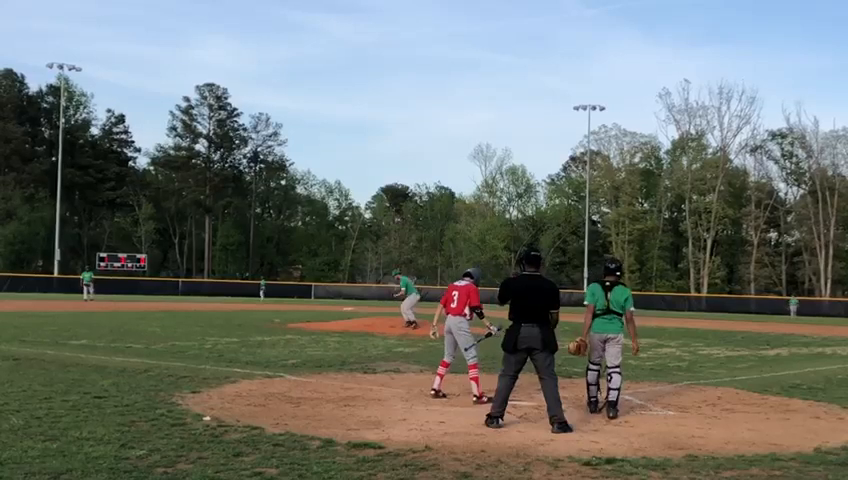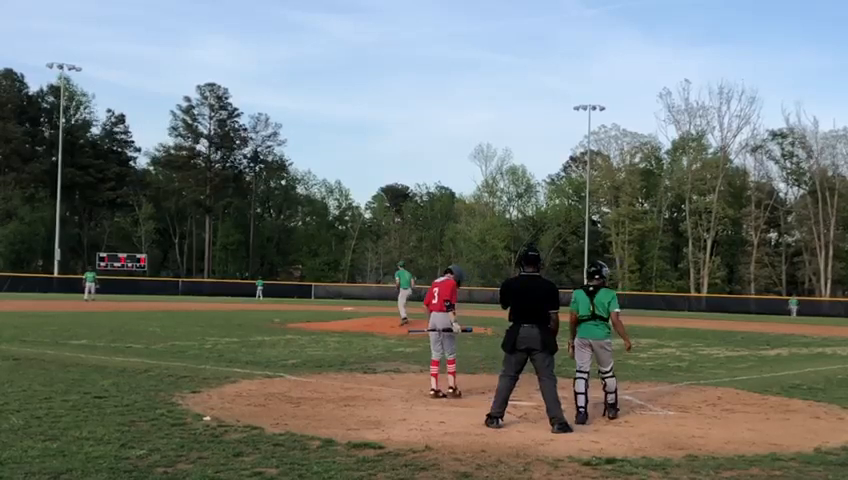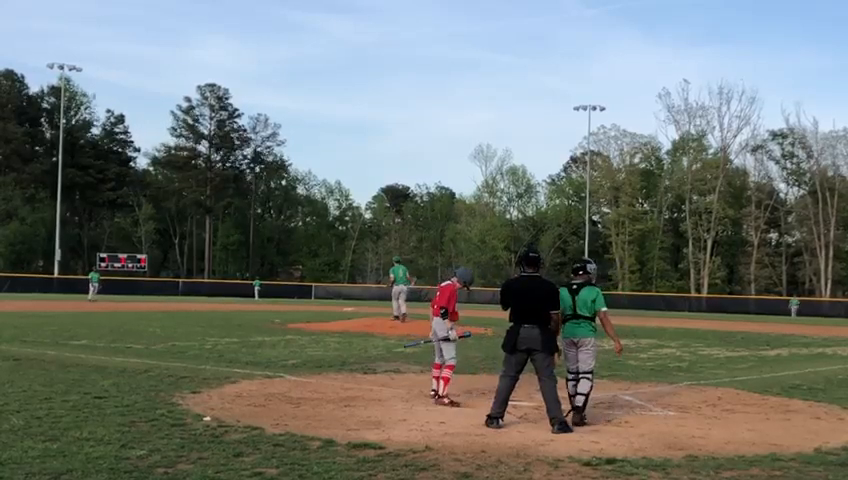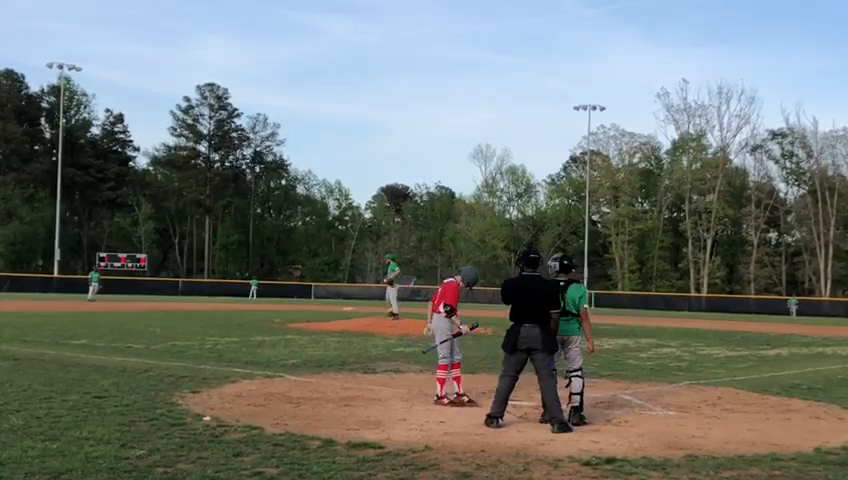
dt=0.7s
person 1, frame 1
left shoulder: (511, 283)
right shoulder: (550, 286)
left elbow: (501, 301)
right elbow: (555, 317)
left hip: (517, 333)
right hip: (541, 334)
left knee: (507, 375)
right knee: (548, 378)
left ankle: (495, 417)
right ankle: (557, 421)
person 1, frame 2
left shoulder: (510, 284)
right shoulder: (549, 287)
left elbow: (504, 306)
right elbow: (554, 318)
right wrist: (551, 339)
left hip: (517, 334)
right hip: (540, 335)
left knee: (508, 376)
right knee: (547, 379)
left ankle: (495, 417)
right ankle: (557, 422)
person 1, frame 3
left shoulder: (510, 285)
right shoulder: (549, 287)
left elbow: (504, 307)
right elbow: (555, 319)
right wrist: (552, 339)
left hip: (518, 334)
right hip: (541, 335)
left knee: (508, 376)
right knee: (547, 379)
left ankle: (495, 417)
right ankle: (557, 422)
person 1, frame 4
left shoulder: (510, 284)
right shoulder: (549, 286)
right elbow: (554, 317)
right wrist: (551, 338)
left hip: (518, 334)
right hip: (541, 335)
left knee: (508, 376)
right knee: (547, 378)
left ankle: (494, 417)
right ankle: (557, 421)
person 2, frame 1
left shoulder: (593, 287)
right shoulder: (625, 291)
left elbow: (589, 312)
right elbow: (629, 318)
left wrist: (584, 335)
right wrist: (634, 341)
left hip: (597, 331)
right hip: (615, 332)
left knee: (593, 365)
right knee: (614, 368)
left ankle: (593, 402)
right ankle: (612, 407)
person 2, frame 2
left shoulder: (578, 293)
right shoulder: (609, 293)
left elbow: (572, 319)
right elbow: (615, 320)
left wrist: (571, 339)
right wrist: (626, 339)
left hip: (582, 337)
right hip: (601, 337)
left knee: (581, 373)
right knee: (607, 372)
left ankle: (581, 412)
right ankle: (611, 408)
person 2, frame 3
left shoulder: (563, 291)
right shoulder: (594, 291)
right elbow: (604, 319)
right wrist: (616, 340)
left hip: (568, 334)
right hip: (586, 335)
left knee: (572, 374)
right knee: (586, 374)
left ankle: (576, 410)
right ankle: (578, 412)
person 2, frame 4
right shoulder: (579, 288)
right elbow: (584, 317)
right wrist: (590, 340)
right hip: (572, 334)
right knee: (575, 372)
left ankle: (548, 411)
right ankle: (576, 413)
person 3, frame 1
left shoulder: (452, 286)
right shoulder: (472, 288)
left elbow: (440, 306)
right elbow: (477, 310)
left wrist: (434, 325)
right wrist: (489, 326)
left hip: (449, 321)
right hip: (460, 323)
left knee: (448, 357)
right knee: (471, 358)
left ankle: (435, 389)
right ankle: (478, 395)
person 3, frame 2
left shoulder: (434, 283)
right shoulder: (451, 283)
left elbow: (426, 305)
right elbow: (448, 303)
right wrist: (454, 322)
left hip: (433, 318)
right hip: (444, 318)
left knee: (436, 354)
right knee: (450, 354)
left ankle: (434, 389)
right ankle: (452, 388)
person 3, frame 3
left shoulder: (443, 286)
right shoulder: (450, 288)
left elbow: (433, 307)
right elbow: (443, 310)
right wrist: (450, 330)
left hip: (436, 324)
right hip: (444, 325)
left knee: (439, 358)
right knee: (451, 360)
left ankle: (435, 391)
right ankle: (441, 396)
person 3, frame 4
left shoulder: (447, 283)
right shoulder: (453, 286)
left elbow: (432, 303)
right elbow: (448, 309)
left wrist: (429, 322)
right wrist: (460, 325)
left hip: (438, 321)
right hip: (443, 322)
left knee: (456, 357)
right knee: (445, 359)
left ankle: (459, 394)
right ankle: (440, 396)
